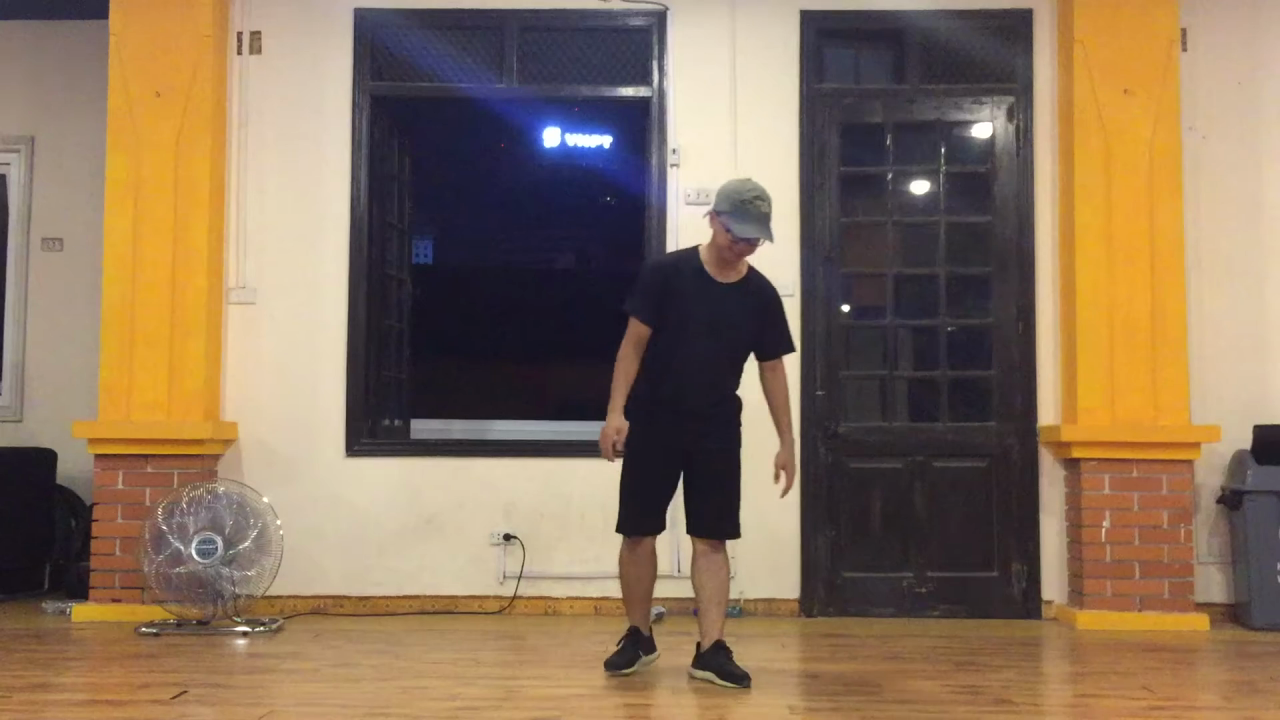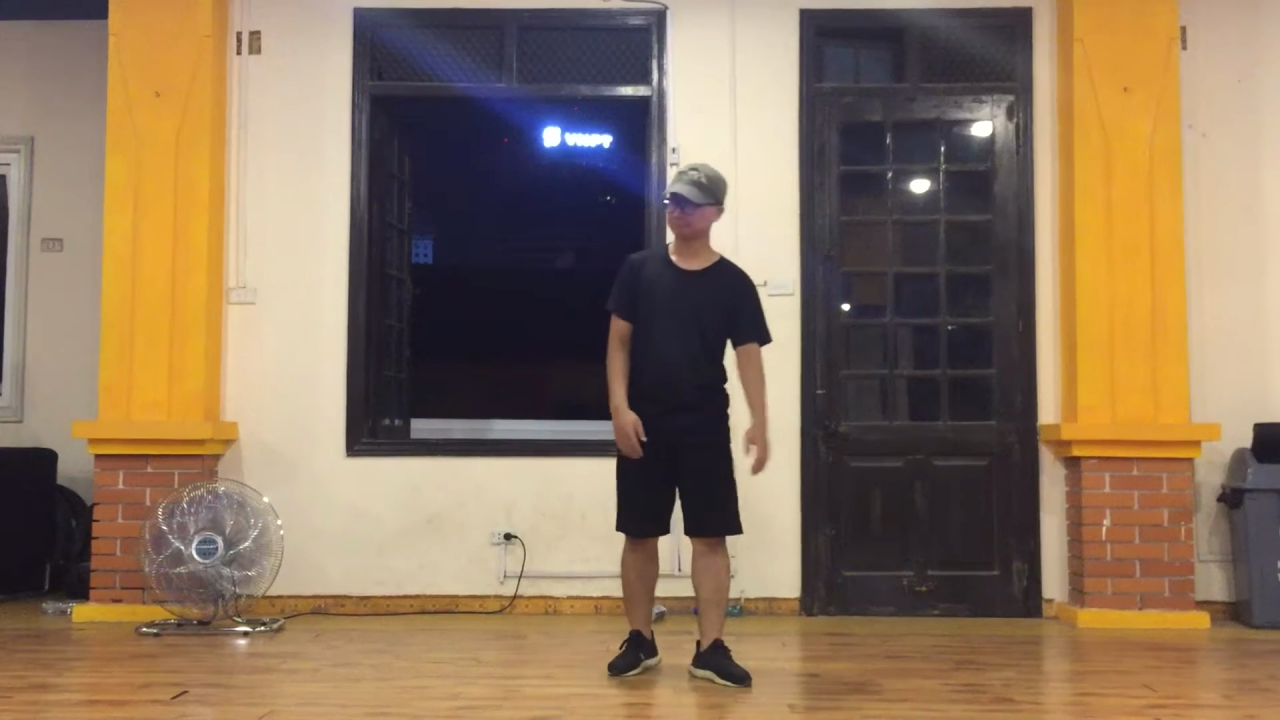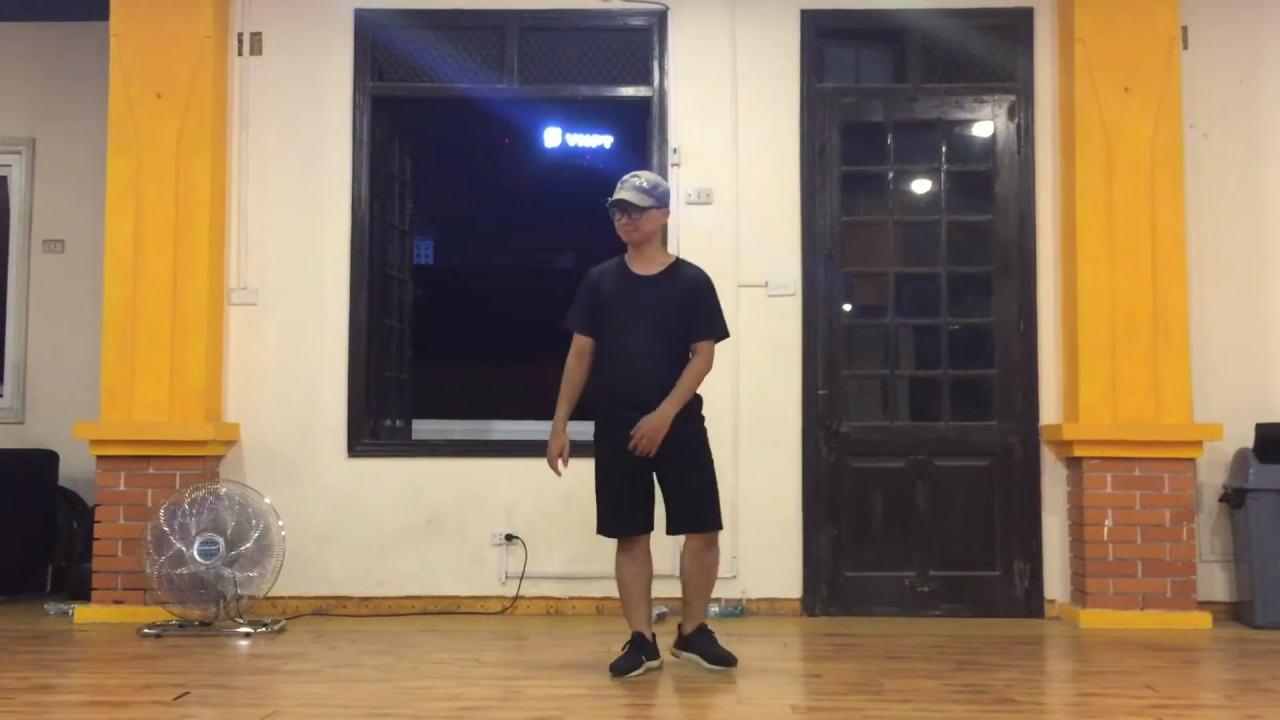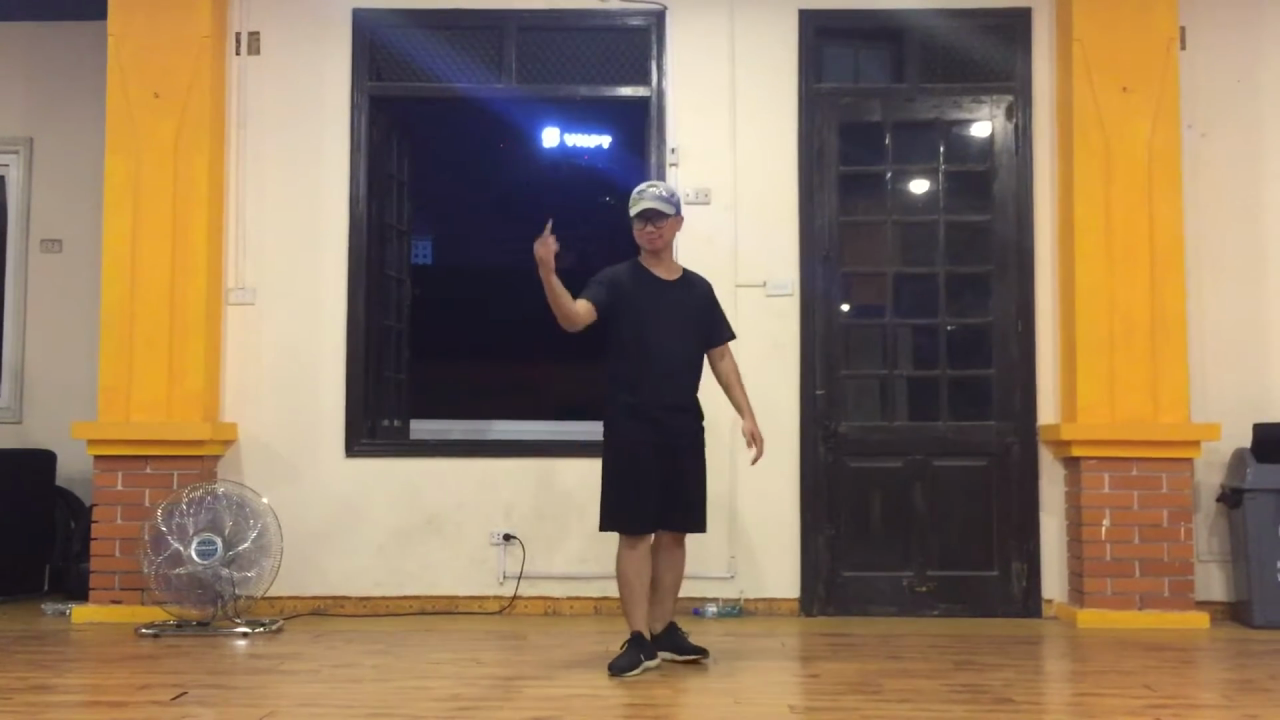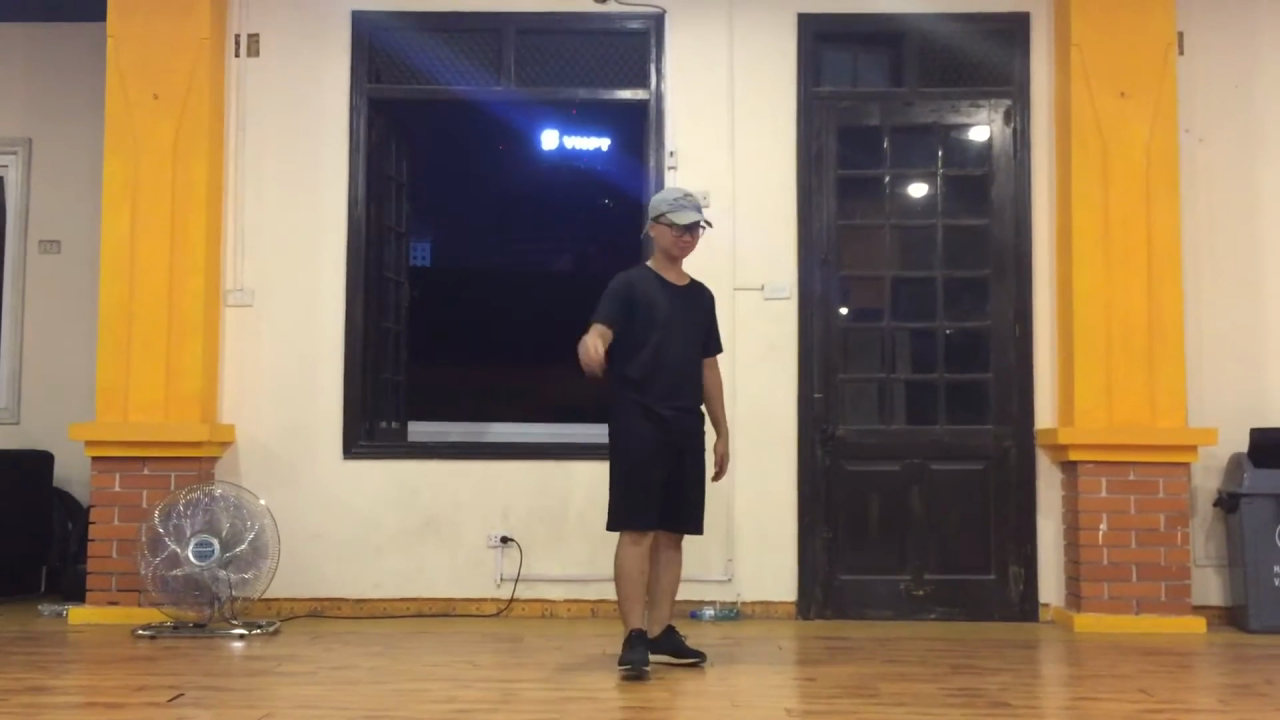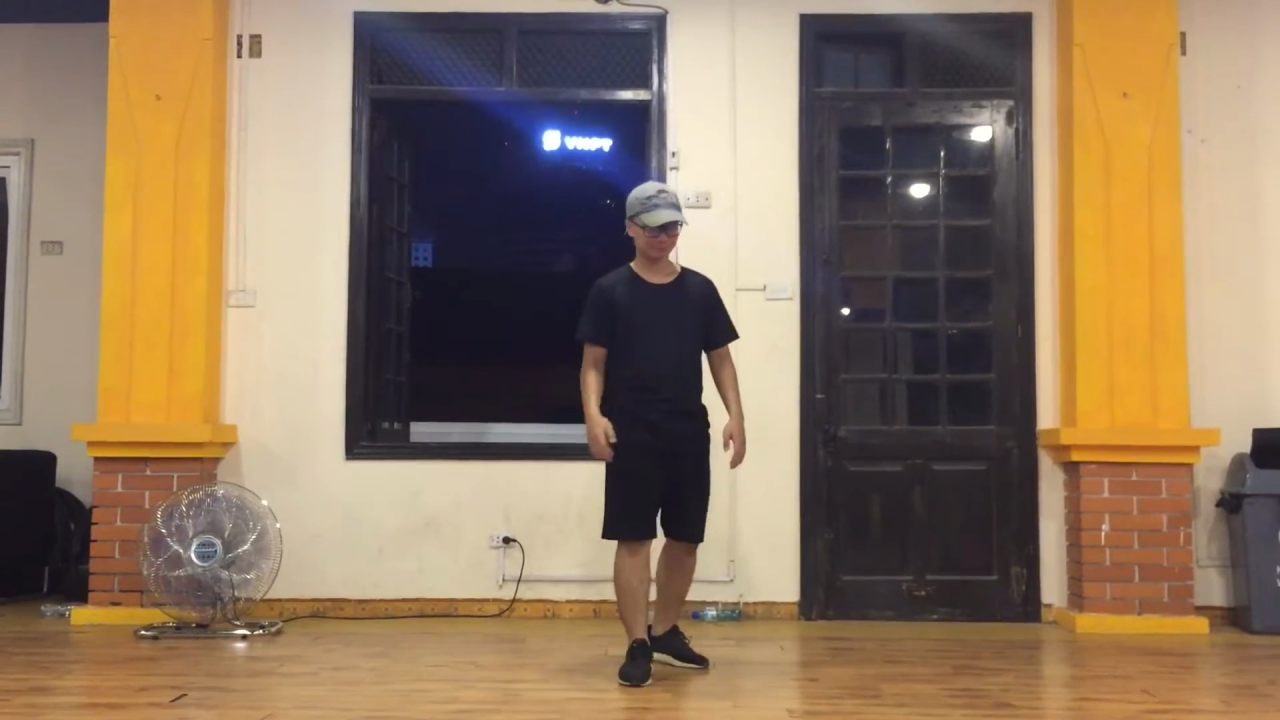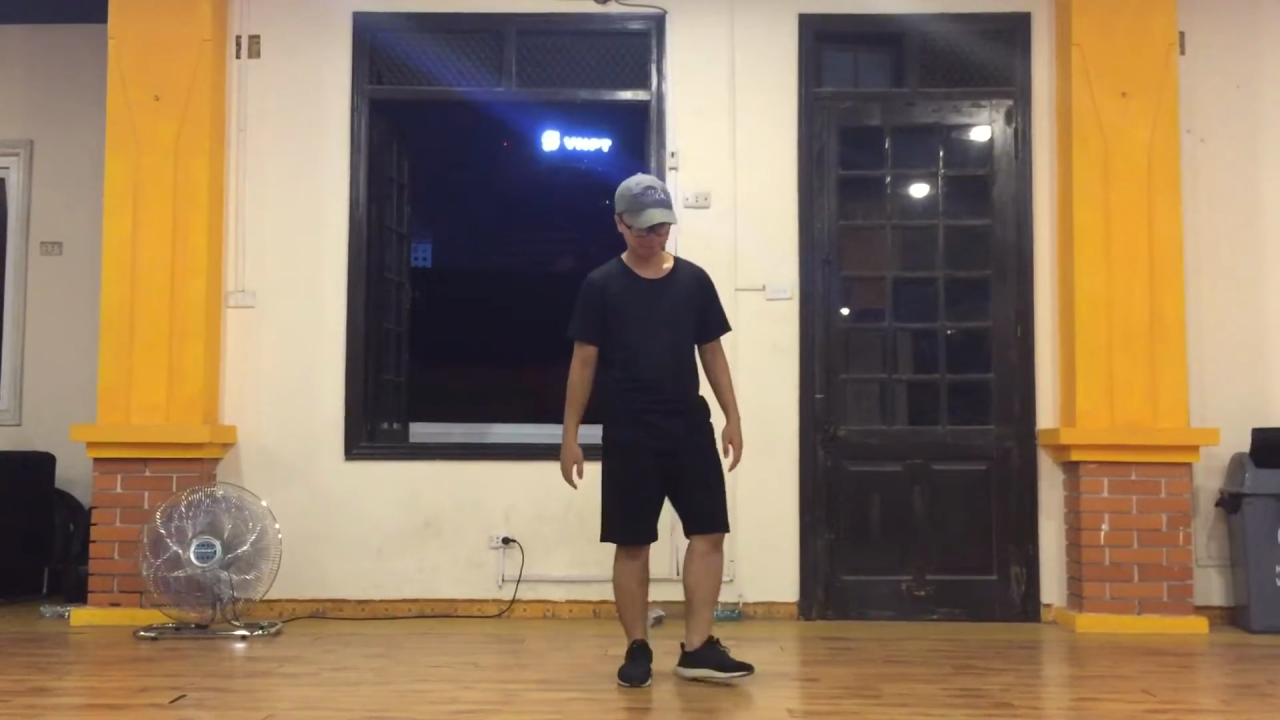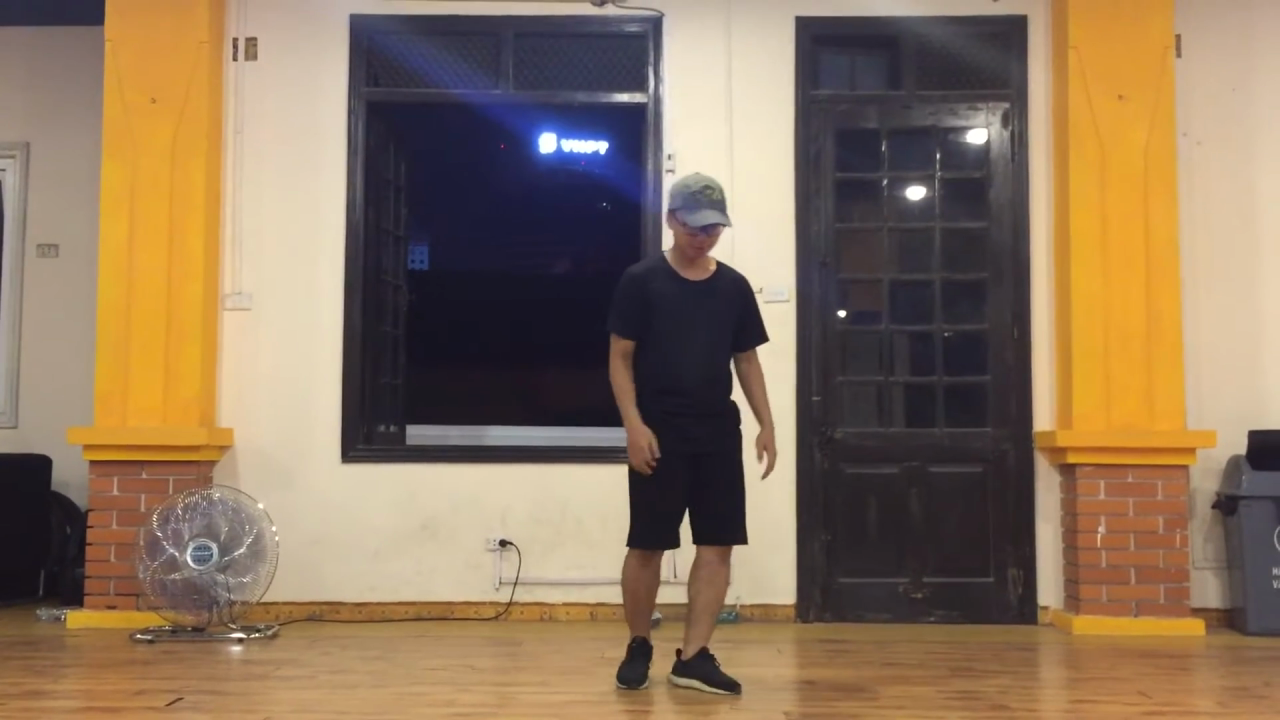
dt=0.5s
person 1, frame 1
left shoulder: (761, 295)
right shoulder: (667, 272)
left elbow: (772, 368)
right elbow: (634, 343)
left wrist: (786, 442)
right wrist: (615, 411)
left hip: (717, 430)
right hip: (654, 424)
left knee: (711, 538)
right knee: (638, 532)
left ankle: (710, 649)
right ankle: (638, 637)
person 1, frame 2
left shoulder: (733, 283)
right shoulder: (640, 268)
left elbow: (748, 354)
right elbow: (618, 342)
left wrist: (758, 422)
right wrist: (620, 407)
left hip: (704, 425)
right hip: (642, 423)
left knee: (710, 536)
right knee: (639, 535)
left ankle: (710, 647)
right ankle: (640, 639)
person 1, frame 3
left shoulder: (692, 282)
right shoulder: (600, 280)
left elbow: (702, 356)
right elbow: (581, 355)
left wrist: (662, 415)
right wrist: (559, 424)
left hip: (678, 427)
right hip: (616, 429)
left knee: (702, 531)
right knee: (630, 536)
left ankle: (693, 630)
right ankle: (642, 640)
person 1, frame 4
left shoulder: (699, 289)
right shoulder: (617, 281)
left elbow: (720, 356)
right elbow: (574, 316)
left wrist: (747, 415)
right wrist: (547, 273)
left hip: (684, 426)
right hip: (631, 425)
left knee: (674, 532)
right knee: (635, 532)
left ankle: (663, 629)
right ankle: (639, 638)
person 1, frame 5
left shoulder: (702, 297)
right shoulder: (629, 284)
right elbow: (598, 337)
left wrist: (721, 431)
right wrist: (589, 351)
left hip: (687, 428)
right hip: (639, 425)
left knee: (672, 532)
right knee: (637, 530)
left ankle: (660, 633)
right ankle: (634, 636)
person 1, frame 6
left shoulder: (700, 289)
right shoulder: (610, 290)
left elbow: (719, 357)
right elbow: (592, 363)
left wrist: (735, 415)
right wrist: (593, 414)
left hip: (689, 431)
right hip: (633, 434)
left knee: (684, 538)
right knee: (633, 539)
left ankle: (665, 632)
right ankle: (638, 645)
person 1, frame 7
left shoulder: (694, 280)
right shoulder: (601, 285)
left elbow: (712, 352)
right elbow: (583, 363)
left wrist: (732, 418)
right wrist: (570, 435)
left hip: (690, 426)
right hip: (628, 433)
left knee: (709, 534)
right knee: (632, 544)
left ankle: (697, 647)
right ankle: (637, 648)
person 1, frame 8
left shoulder: (734, 287)
right shoulder: (641, 280)
left elbow: (747, 360)
right elbow: (620, 358)
left wrist: (766, 425)
right wrist: (634, 424)
left hip: (719, 432)
right hip: (659, 432)
left knee: (717, 545)
right knee: (648, 546)
left ankle: (693, 656)
right ankle: (639, 645)
